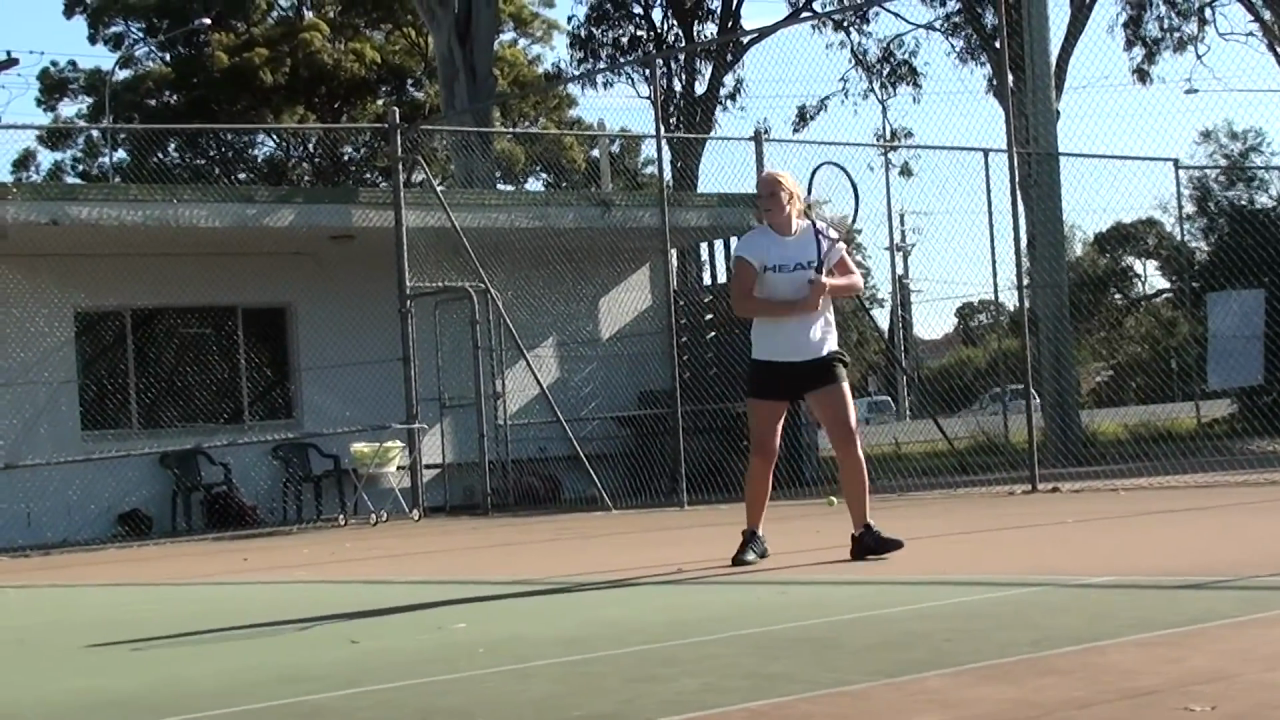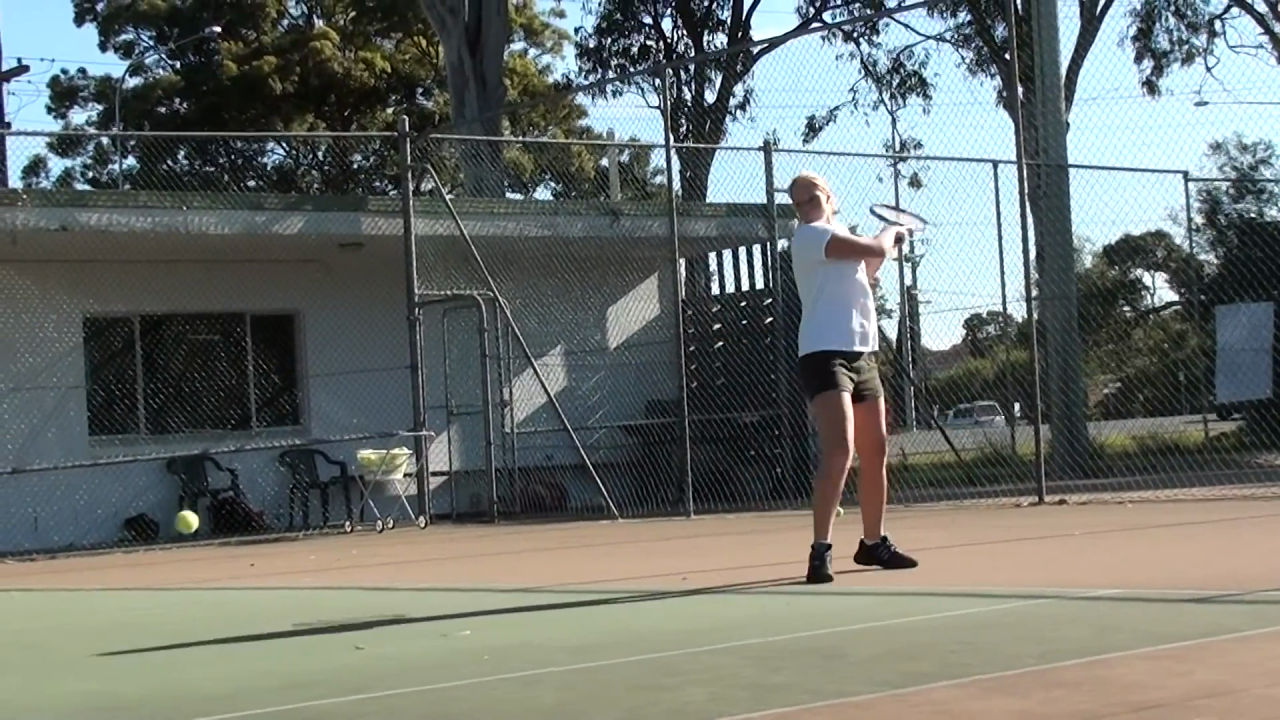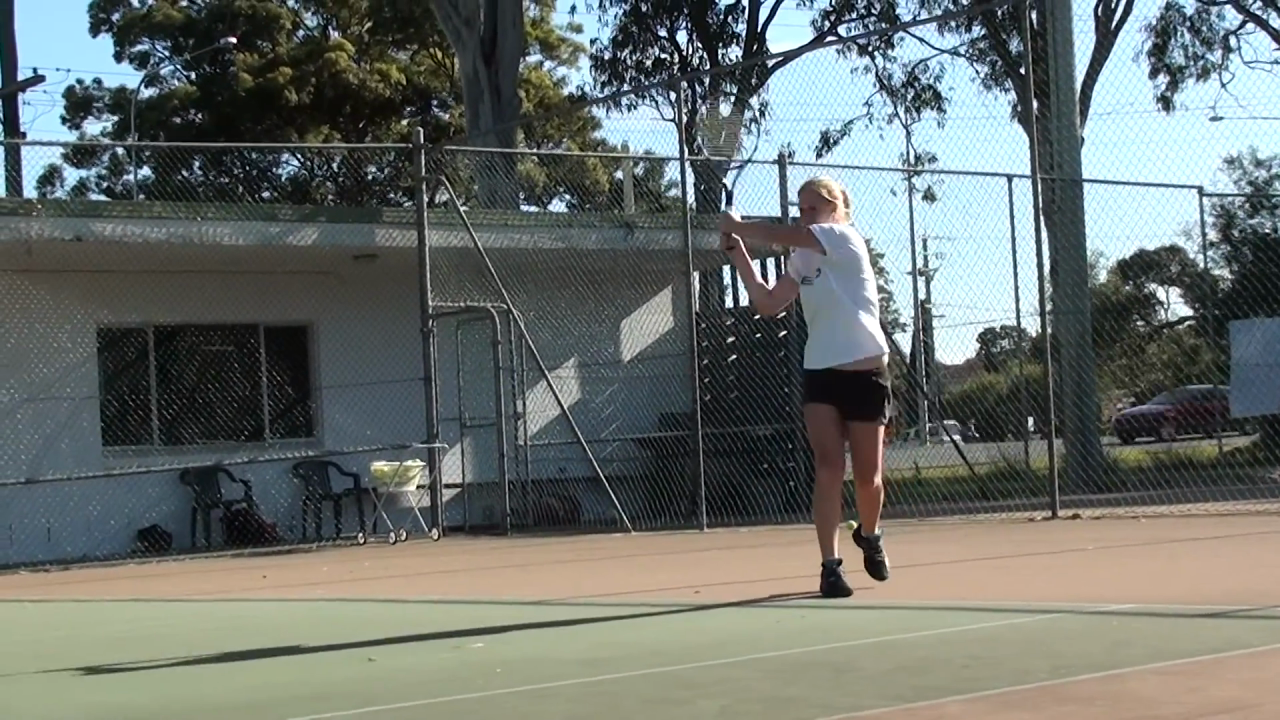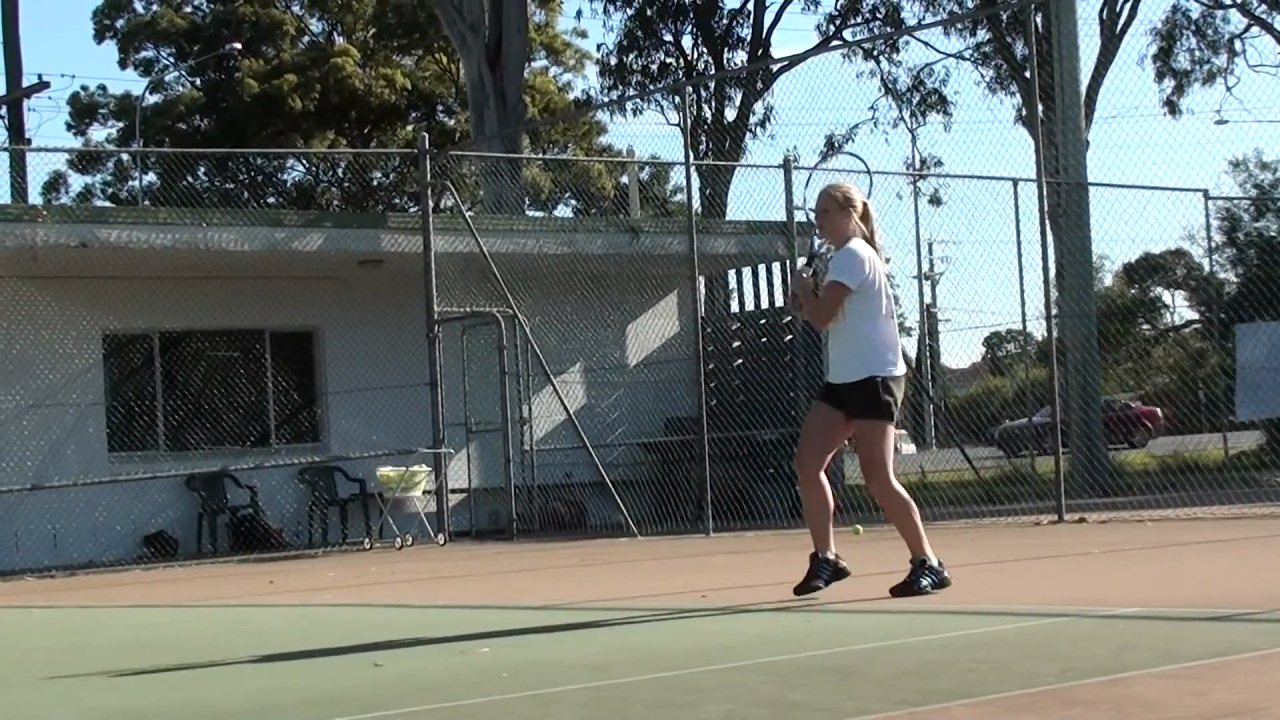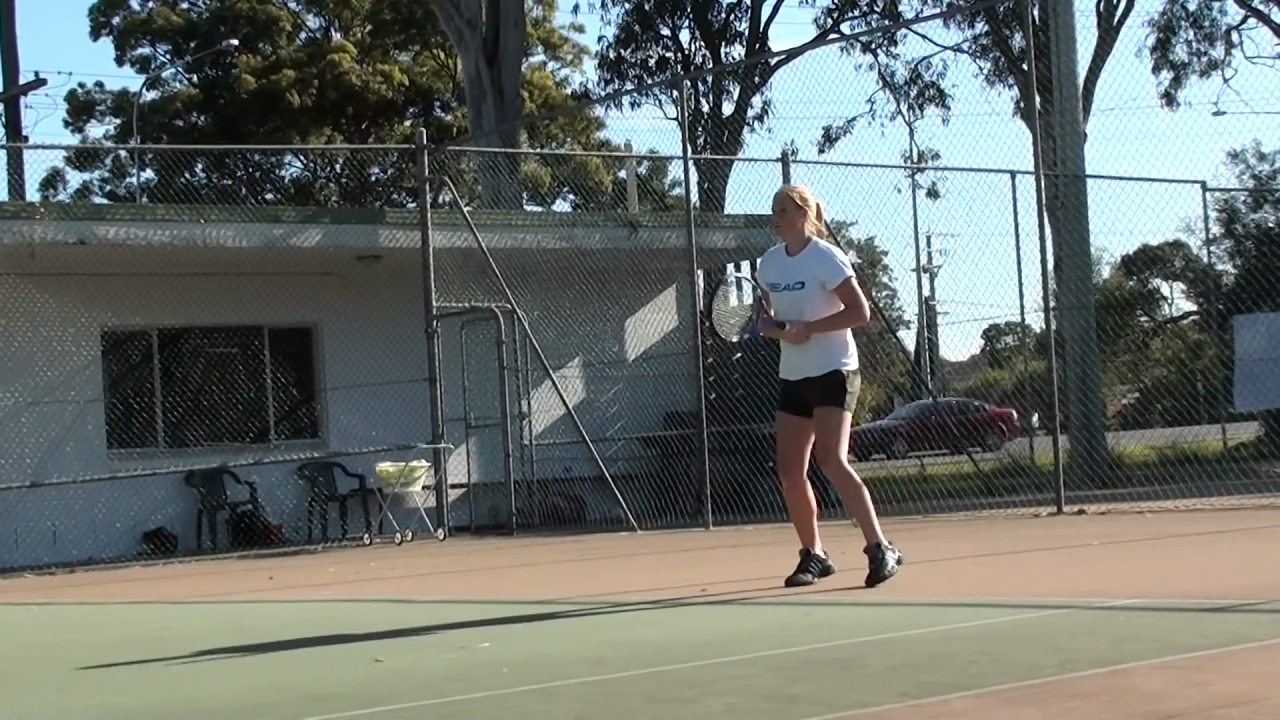
dt=0.5s
person 1, frame 1
left shoulder: (821, 236)
right shoulder: (750, 244)
left elbow: (855, 280)
right elbow: (741, 303)
left wrist: (830, 286)
right wrist: (797, 306)
left hip: (821, 355)
right hip: (770, 362)
left knee: (848, 440)
right knee: (762, 454)
left ankle: (863, 533)
right ankle: (753, 536)
person 1, frame 2
left shoulder: (835, 232)
right shoulder: (811, 235)
left elbow: (860, 274)
right elbow: (873, 250)
left wrist: (886, 240)
right wrist: (893, 231)
left hip: (860, 355)
right hip: (824, 356)
left knee: (875, 455)
right knee: (840, 449)
left ankle: (873, 543)
right ankle: (820, 549)
person 1, frame 3
left shoulder: (843, 237)
right shoulder: (803, 258)
left elbow: (779, 233)
right elbow: (769, 305)
left wrist: (737, 227)
right wrist: (742, 255)
left hip: (865, 370)
right hip: (821, 372)
left knee: (868, 476)
right knee: (829, 469)
left ankle: (869, 536)
right ankle: (831, 566)
person 1, frame 4
left shoulder: (855, 257)
right shoulder: (833, 259)
left elbow: (821, 315)
right elbow: (822, 316)
left wrist: (803, 291)
right wrist: (810, 290)
left hip: (874, 377)
right hip: (841, 379)
left knee: (878, 479)
right knee: (807, 464)
left ankle: (929, 565)
right ankle: (825, 559)
person 1, frame 5
left shoulder: (827, 257)
right shoulder: (769, 262)
left elbow: (860, 313)
right elbow: (766, 312)
left wrist: (808, 329)
right wrist: (775, 327)
left hip: (833, 371)
right hip: (792, 377)
left knee: (833, 462)
right knee: (789, 471)
left ankle: (880, 548)
right ankle: (814, 555)
